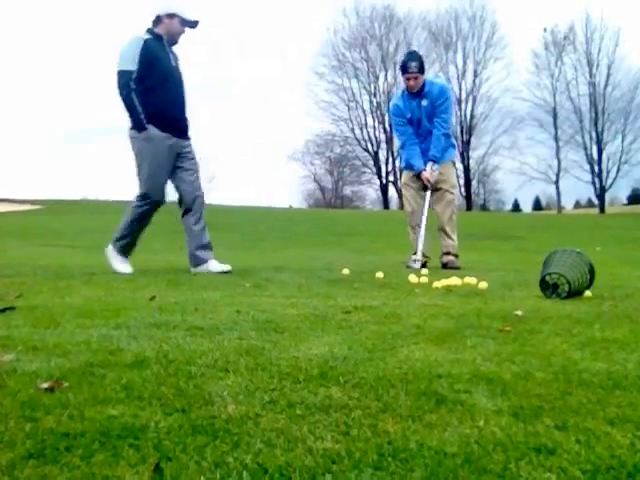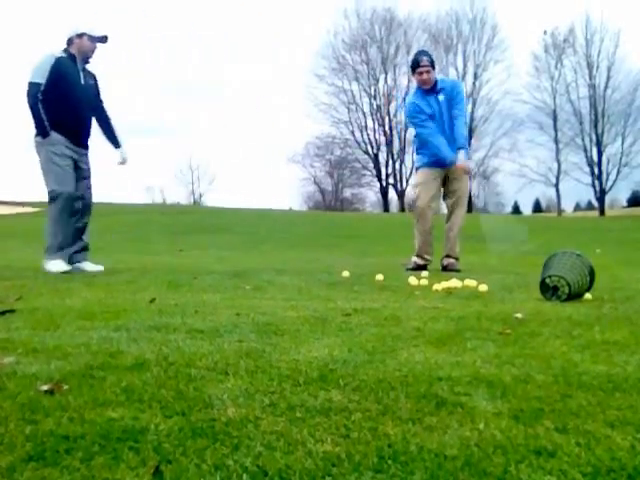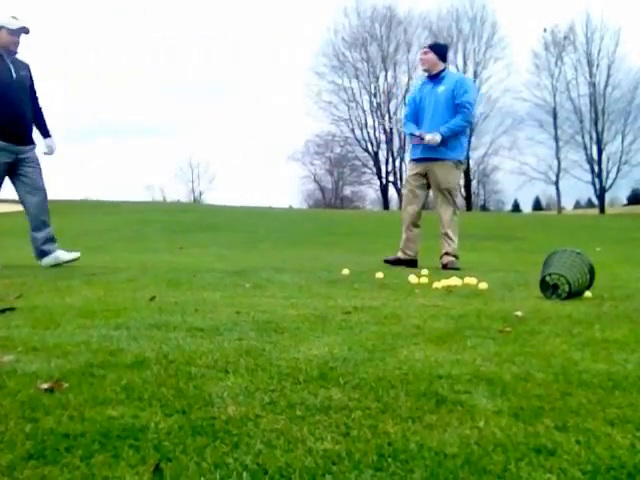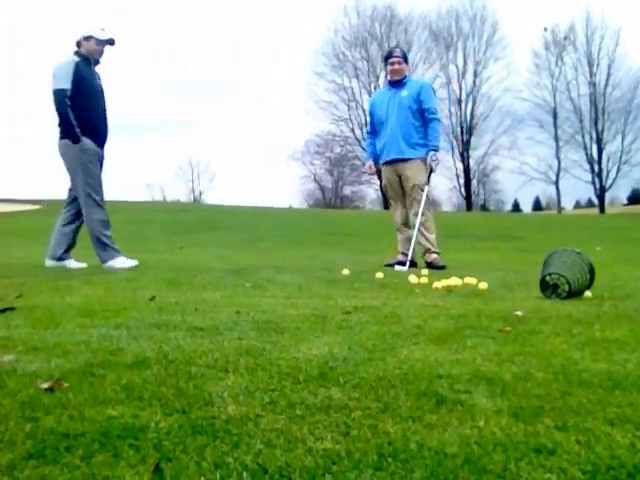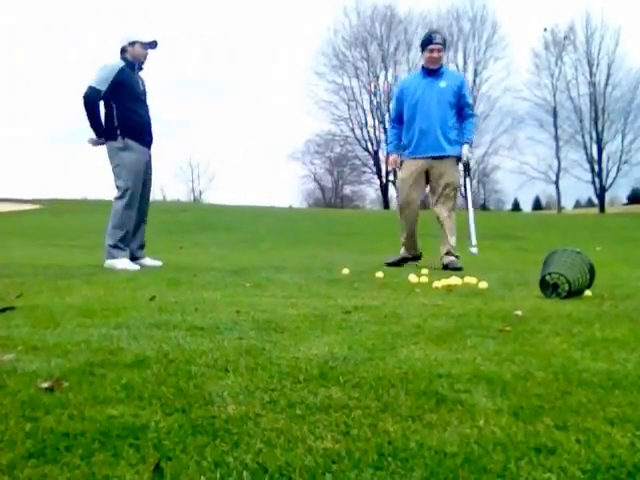
dt=1s
person 1, frame 1
left shoulder: (171, 55)
right shoulder: (140, 45)
right elbow: (126, 86)
left wrist: (185, 131)
right wrist: (142, 126)
left hip: (179, 138)
right hip: (153, 135)
left knee: (193, 196)
right knee: (152, 195)
left ankle: (202, 258)
right ankle: (118, 248)
person 1, frame 2
left shoulder: (90, 77)
right shoulder: (52, 63)
left elbow: (99, 112)
right elbow: (34, 97)
left wrist: (117, 145)
right wrist: (46, 133)
left hip: (80, 147)
right hip: (55, 143)
left knee: (82, 202)
right knee: (63, 193)
left ankle: (77, 257)
right ankle: (55, 255)
person 1, frame 3
left shoulder: (23, 68)
left elbow: (33, 104)
left wrist: (46, 135)
left hip: (24, 147)
left knee: (36, 196)
left ankle: (47, 250)
person 1, frame 4
left shoulder: (95, 75)
right shoulder: (69, 66)
right elbow: (62, 102)
left wrist: (99, 146)
right wrist: (77, 138)
left hip: (93, 146)
right hip: (79, 144)
left knee: (78, 200)
right knee: (92, 198)
left ankle: (57, 255)
right ankle: (110, 256)
person 1, frame 5
left shoulder: (138, 78)
right shoulder: (114, 69)
right elbow: (90, 98)
right wrist: (101, 134)
left hip: (142, 146)
right hip: (125, 145)
left knee: (141, 201)
right knee: (127, 195)
left ankle: (135, 253)
right ankle: (114, 254)
person 2, frame 1
left shoulder: (441, 90)
right shoulder: (397, 104)
left elbow: (441, 128)
right elbow: (407, 140)
left wrist: (433, 162)
right wrist: (421, 168)
left hip: (441, 159)
right hip: (412, 164)
left knee: (446, 208)
right knee: (414, 211)
left ankle: (449, 254)
right ankle: (420, 254)
person 2, frame 2
left shoulder: (453, 87)
right shoulder: (413, 103)
left elbow: (459, 121)
right elbow: (429, 134)
left wrist: (461, 151)
right wrist: (451, 159)
left hip: (458, 162)
right hip: (428, 163)
left knee: (456, 211)
right knee: (423, 209)
left ankle: (450, 257)
right ankle: (421, 257)
person 2, frame 3
left shoulder: (460, 83)
right shoulder: (418, 90)
left elbow: (466, 116)
right elbow: (408, 121)
left wrist: (440, 134)
right wrist: (414, 134)
left hip: (447, 157)
right hip: (418, 157)
left knee: (447, 208)
right knee: (410, 205)
left ankle: (449, 256)
right ankle: (407, 253)
person 2, frame 4
left shoulder: (420, 88)
right shoulder: (377, 97)
left elbow: (432, 119)
right elbow: (372, 131)
left wrist: (433, 149)
right wrist: (370, 156)
left hip: (414, 157)
right hip: (388, 161)
left knee: (419, 207)
right knee: (398, 210)
left ankle: (431, 253)
right ankle: (405, 254)
person 2, frame 5
left shoulder: (457, 80)
right shoulder: (406, 84)
left elbow: (467, 115)
right elbow: (396, 121)
left wrist: (466, 143)
right wrist: (393, 149)
left hip: (446, 155)
right hip: (412, 156)
left knee: (446, 206)
right knee: (406, 204)
left ankle: (449, 255)
right ankle: (409, 250)
